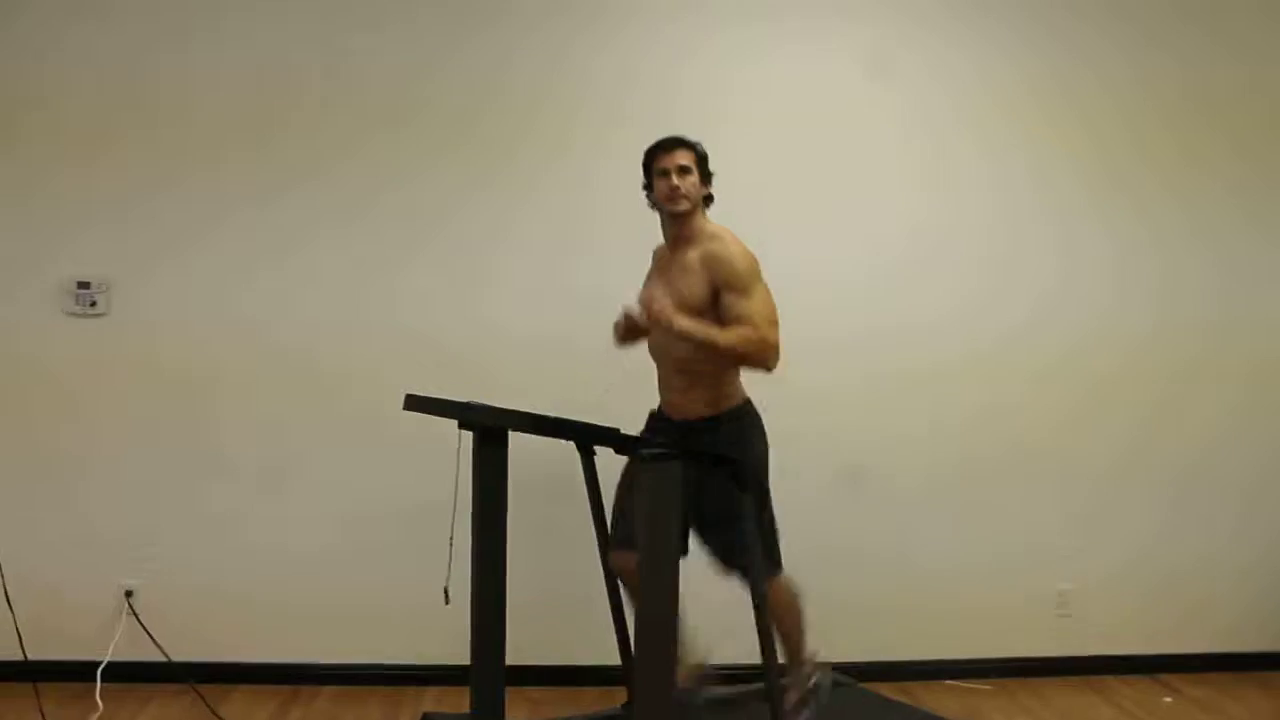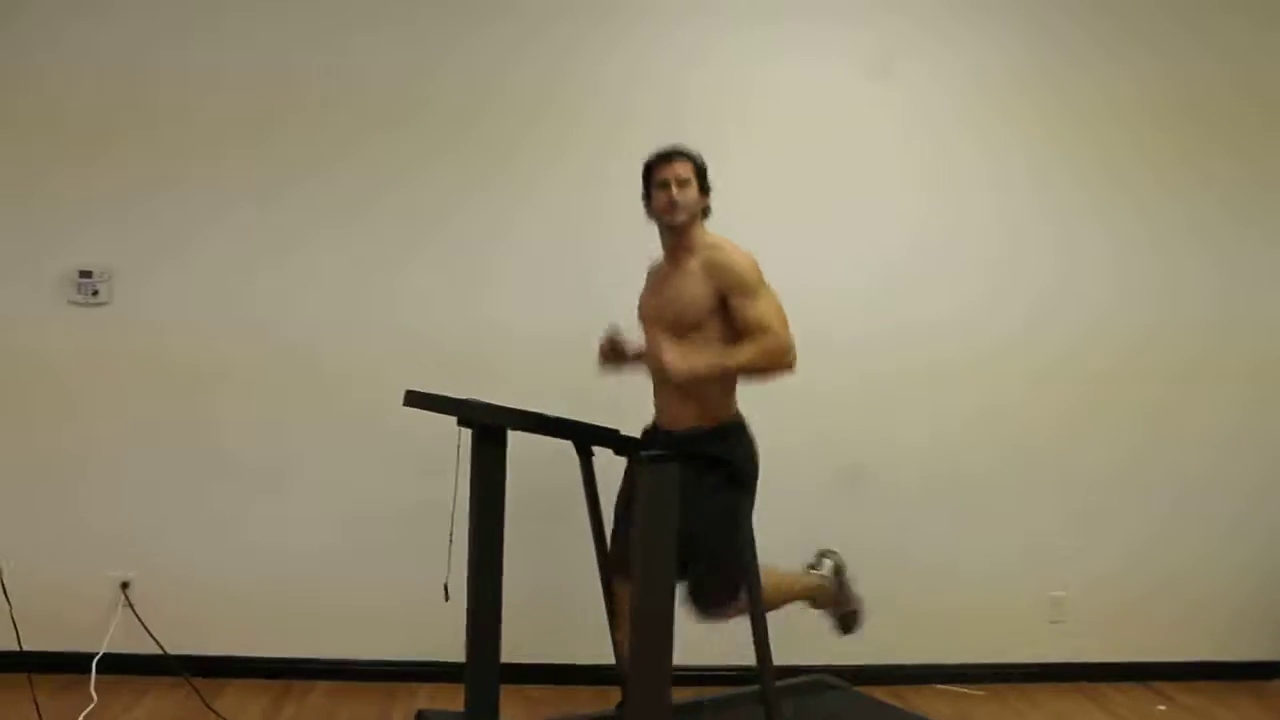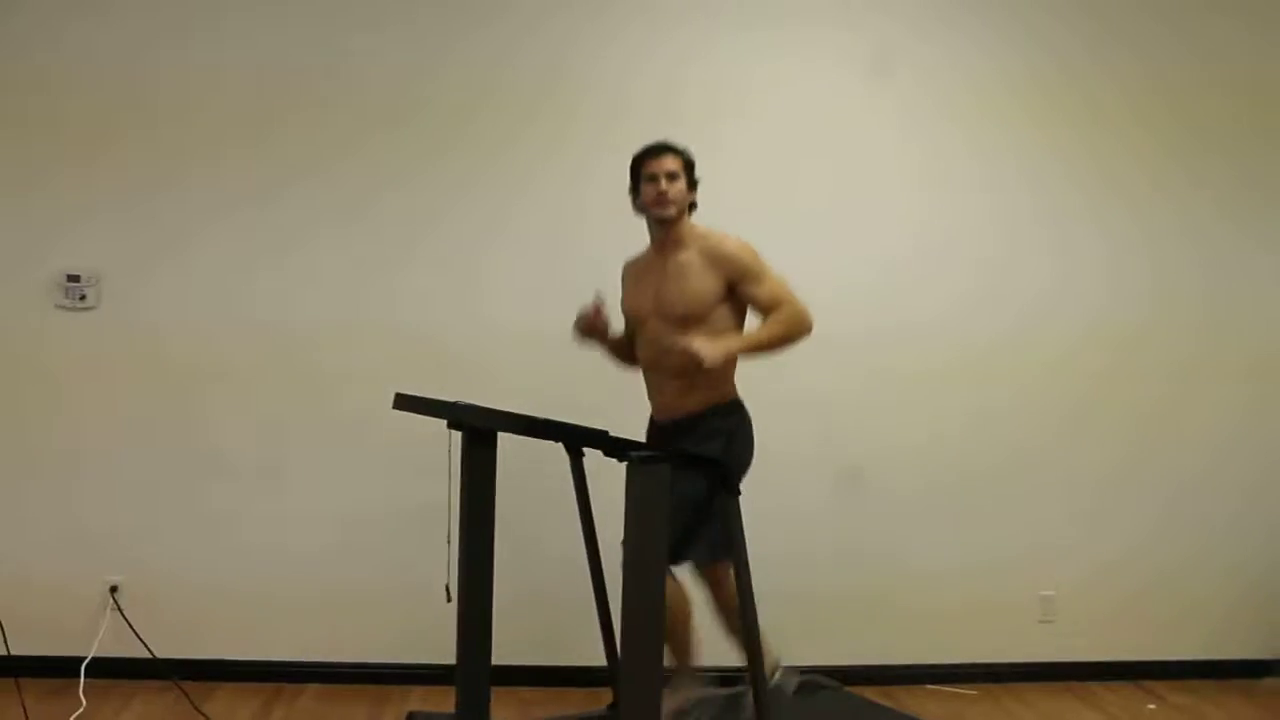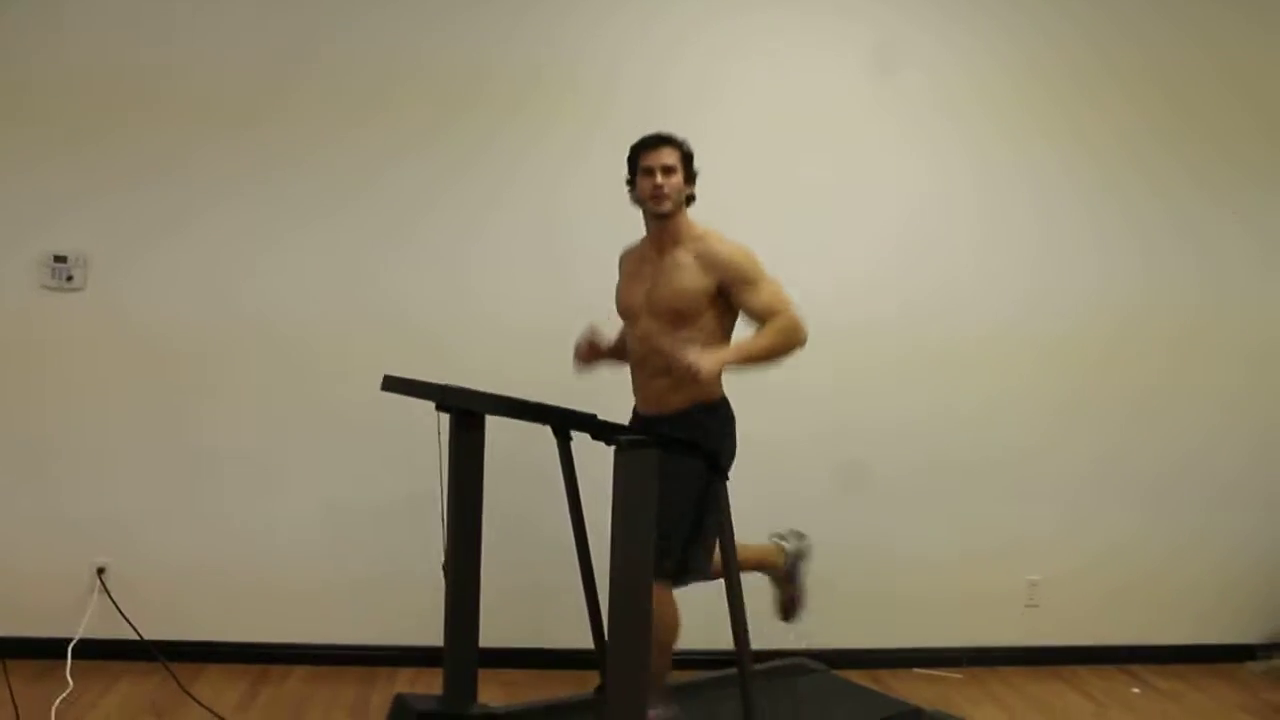
dt=0.2s
person 1, frame 1
left shoulder: (726, 253)
right shoulder: (663, 257)
left elbow: (765, 349)
left wrist: (677, 324)
right wrist: (642, 328)
left hip: (726, 431)
right hip: (667, 426)
left knee: (754, 569)
right knee: (625, 556)
right ankle: (673, 667)
person 1, frame 2
left shoulder: (729, 265)
right shoulder: (659, 273)
left elbow: (780, 351)
left wrist: (691, 363)
right wrist: (636, 353)
left hip: (717, 448)
right hip: (660, 443)
left knee: (716, 601)
right knee: (626, 587)
left ankle: (821, 583)
person 1, frame 3
left shoulder: (725, 254)
right shoulder: (634, 271)
left elbow: (797, 318)
left wrist: (728, 345)
right wrist: (603, 334)
left hip: (717, 432)
right hip: (665, 435)
right knee: (709, 566)
left ankle: (685, 684)
right ankle: (766, 670)
person 1, frame 4
left shoulder: (718, 254)
right shoulder: (630, 259)
left elbow: (790, 329)
left wrist: (721, 357)
right wrist: (601, 348)
left hip: (699, 427)
right hip: (645, 424)
left knee: (650, 574)
right knee: (684, 558)
right ankle: (778, 553)
